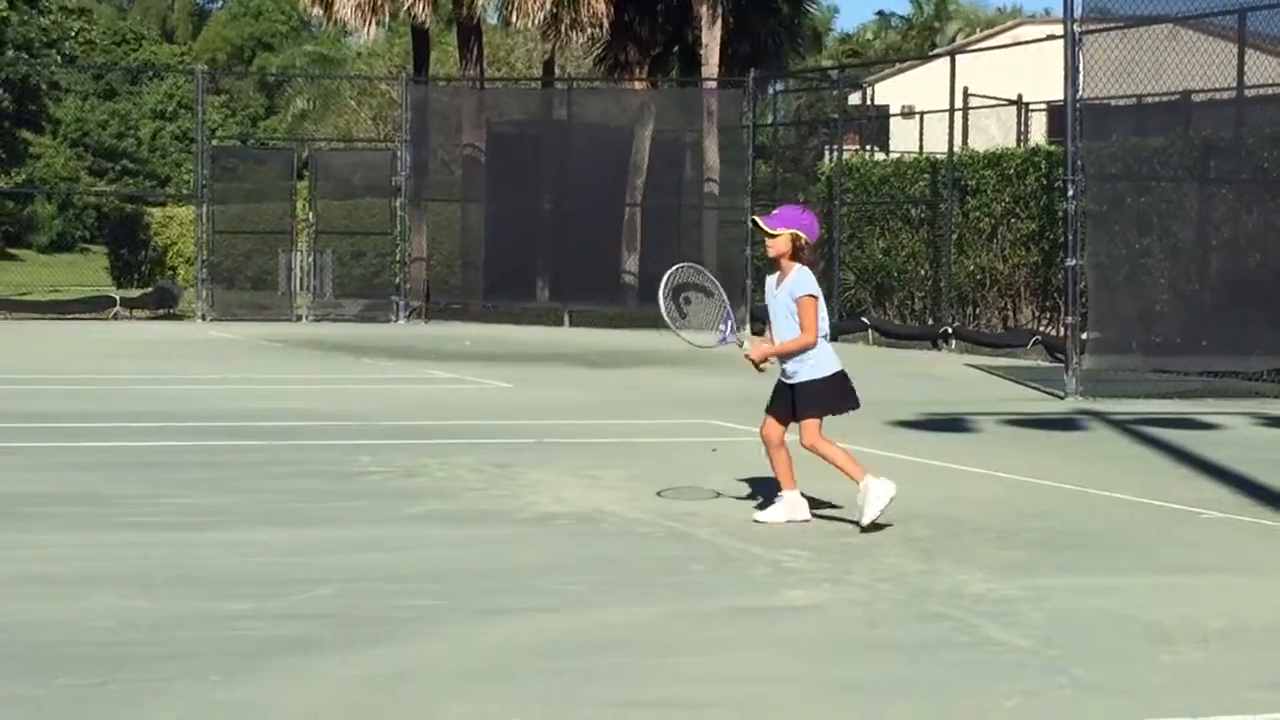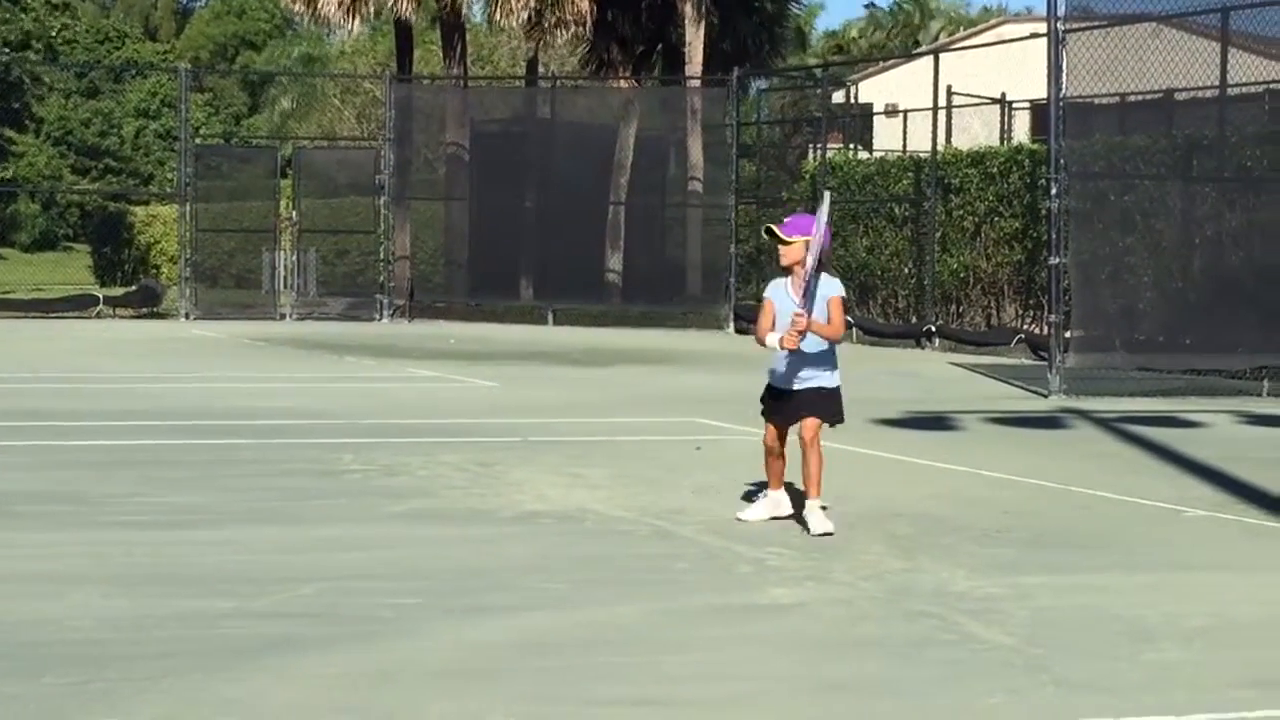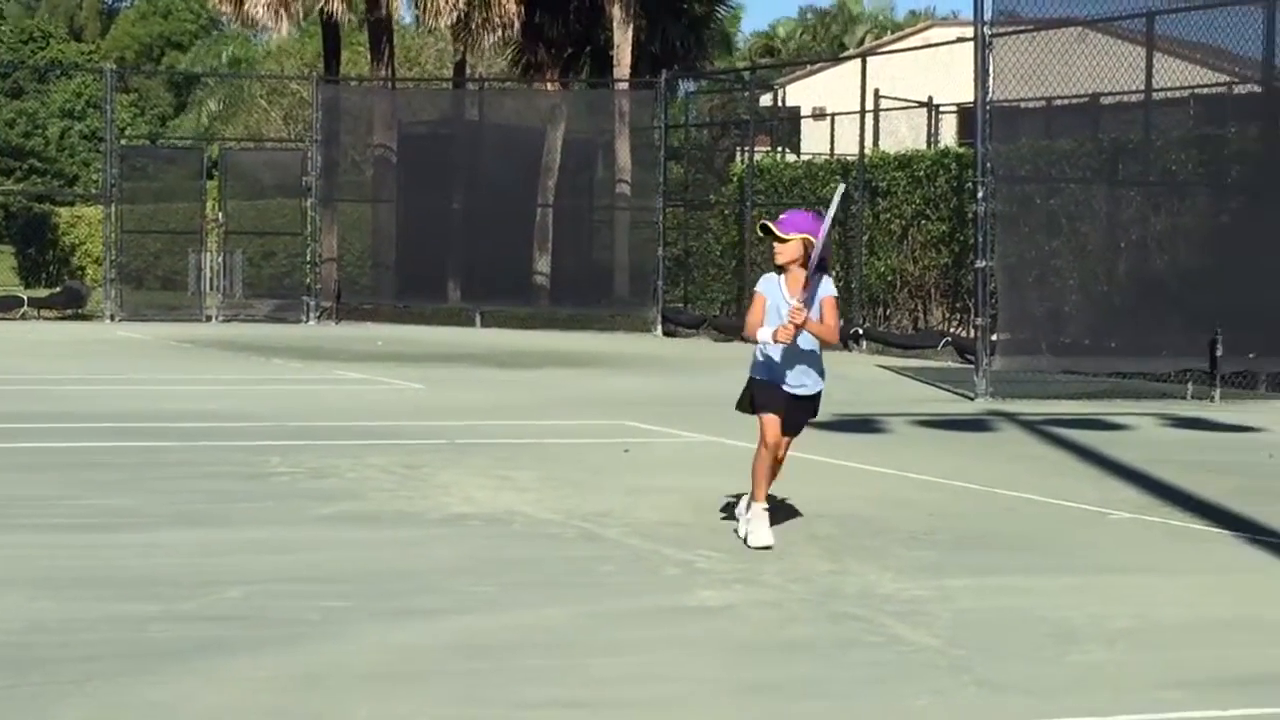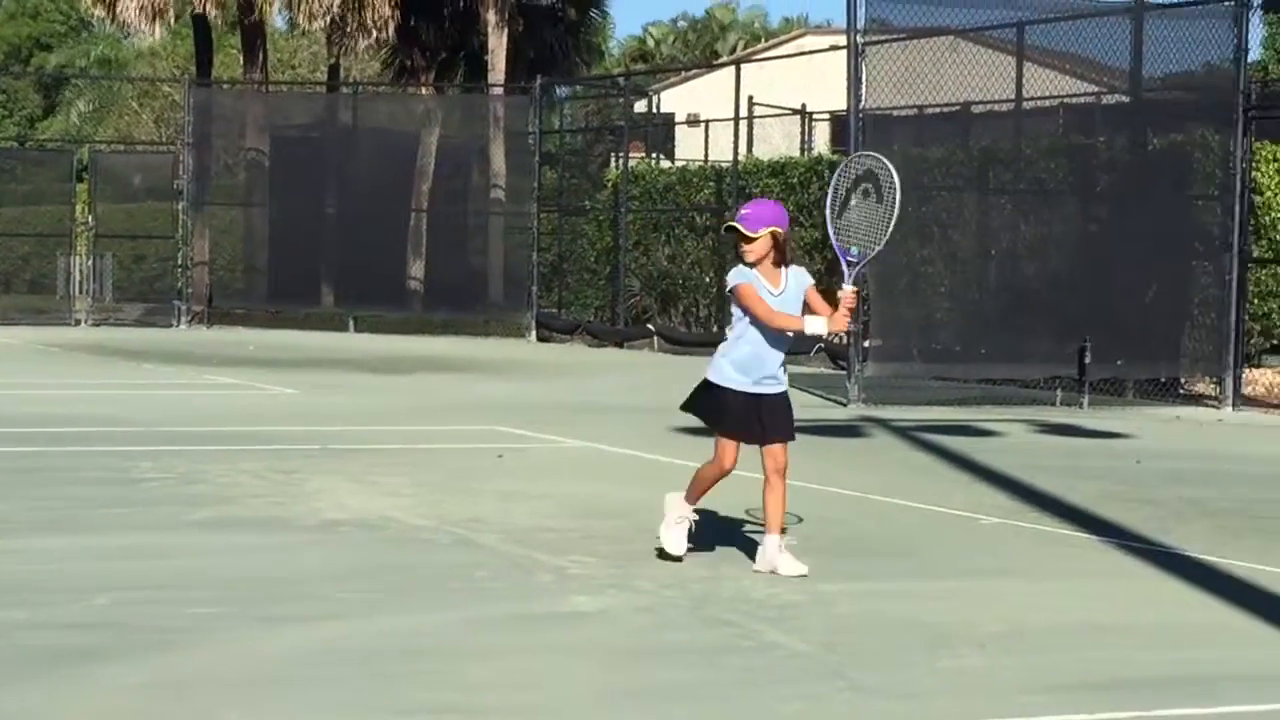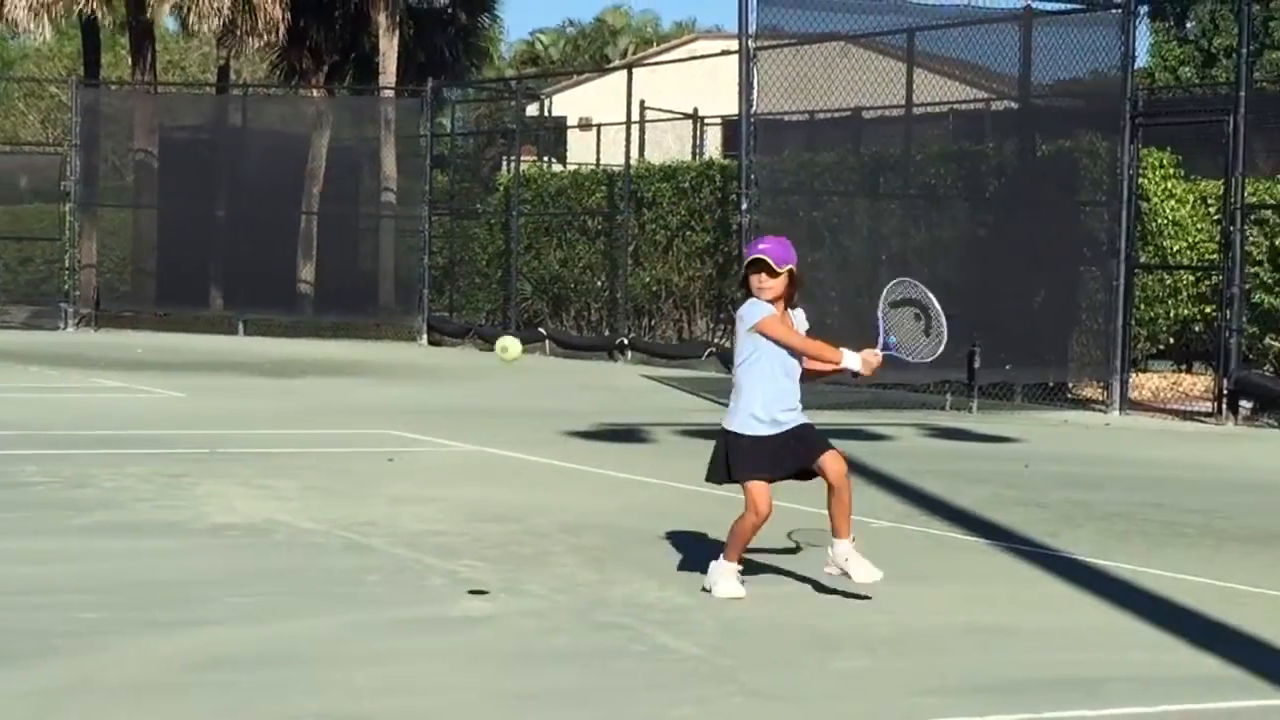
dt=0.3s
person 1, frame 1
left shoulder: (803, 282)
right shoulder: (772, 281)
left elbow: (809, 337)
left wrist: (769, 351)
right wrist: (762, 352)
left hip: (816, 373)
right hip: (791, 375)
left knee: (811, 438)
right knee: (770, 433)
left ankle: (871, 485)
right ankle: (791, 500)
person 1, frame 2
left shoulder: (830, 286)
right shoulder: (775, 288)
left elbow: (839, 332)
right elbow: (762, 334)
left wrist: (810, 326)
right wrist: (781, 339)
left hip: (818, 380)
right hip: (783, 380)
left knee: (809, 435)
right knee: (772, 442)
left ankle: (814, 506)
right ankle: (775, 497)
person 1, frame 3
left shoulder: (823, 285)
right shoulder: (767, 283)
left elbow: (832, 336)
right elbow: (749, 329)
left wrist: (807, 322)
right wrist: (774, 334)
left hip: (805, 383)
right hip: (768, 377)
left knee: (777, 451)
right knee: (770, 436)
left ankle: (756, 496)
right ankle: (757, 512)
person 1, frame 4
left shoulder: (799, 277)
right shoulder: (740, 277)
left elbow: (827, 318)
right elbow: (770, 317)
left wrist: (842, 310)
right wrist: (821, 323)
left hip: (772, 389)
right hip: (730, 383)
left knee: (777, 465)
right knee: (725, 461)
left ankle: (772, 547)
right ankle: (683, 507)
person 1, frame 5
left shoulder: (795, 316)
right shoulder: (753, 311)
left elbow: (804, 364)
right elbow: (809, 348)
left wrist: (852, 359)
right wrist: (853, 359)
left hip: (789, 424)
right hip: (748, 428)
left knee: (836, 470)
right knee: (760, 507)
left ankle: (842, 550)
right ankle: (726, 567)
